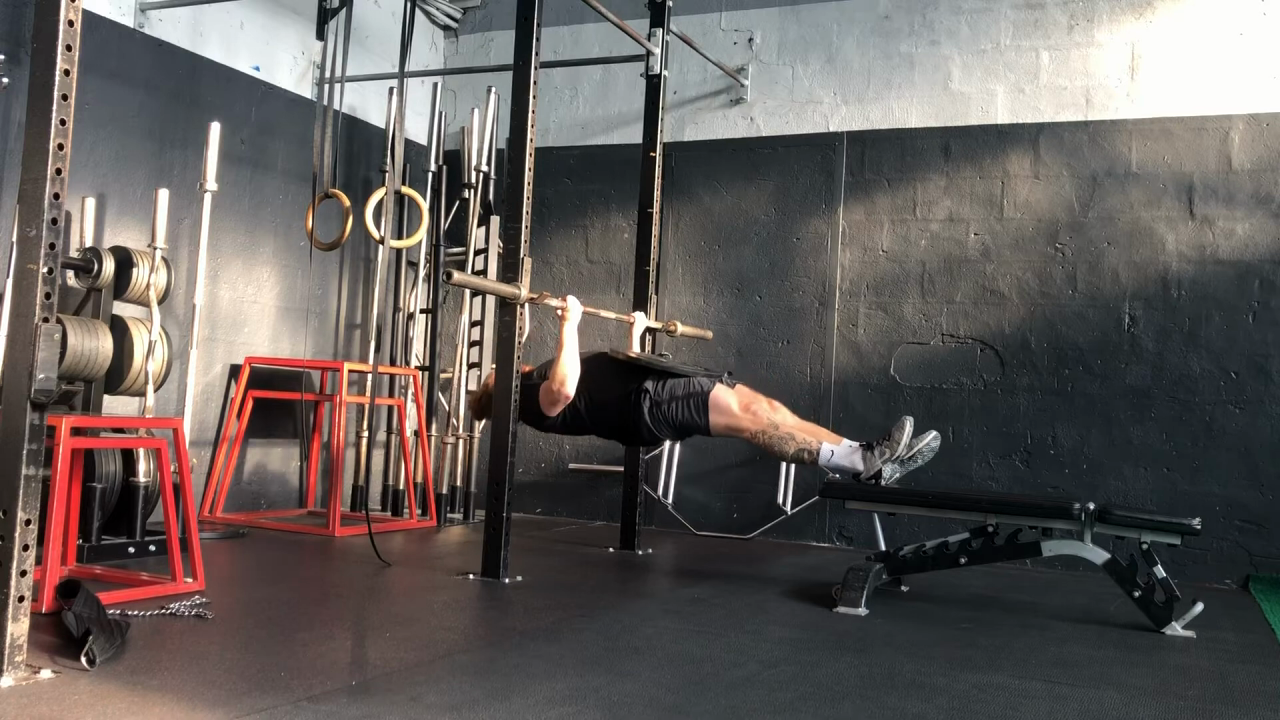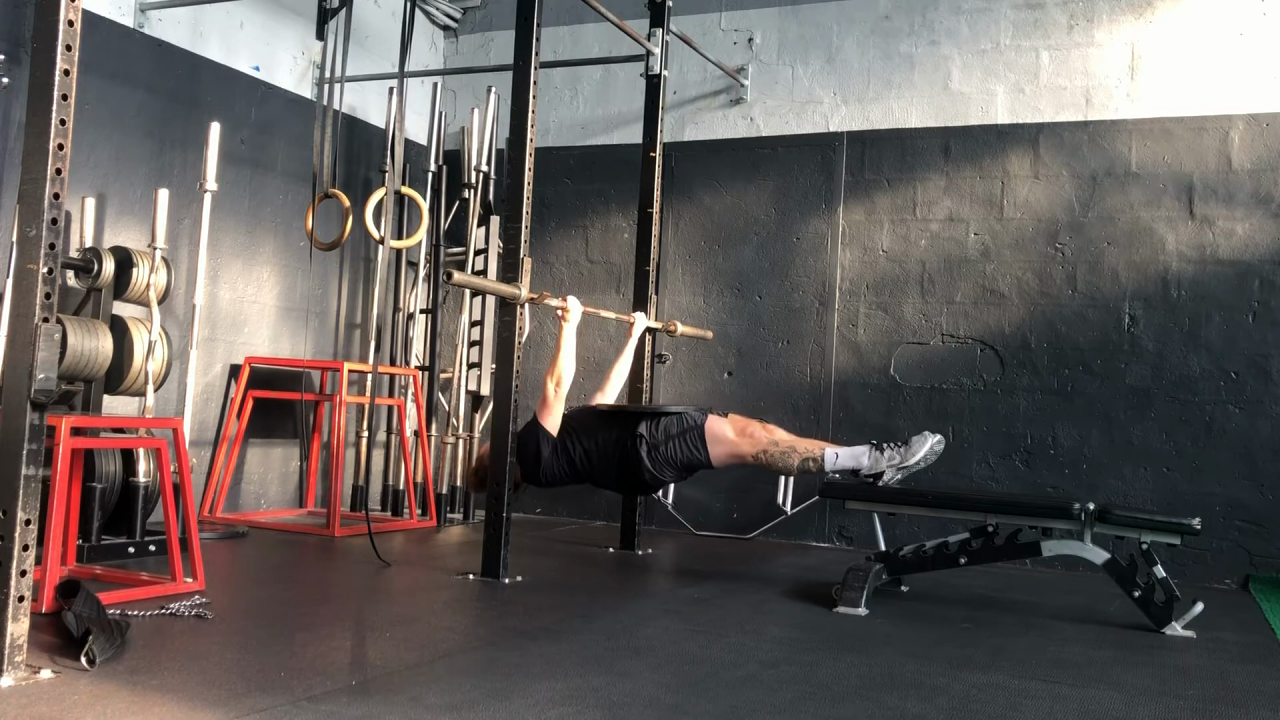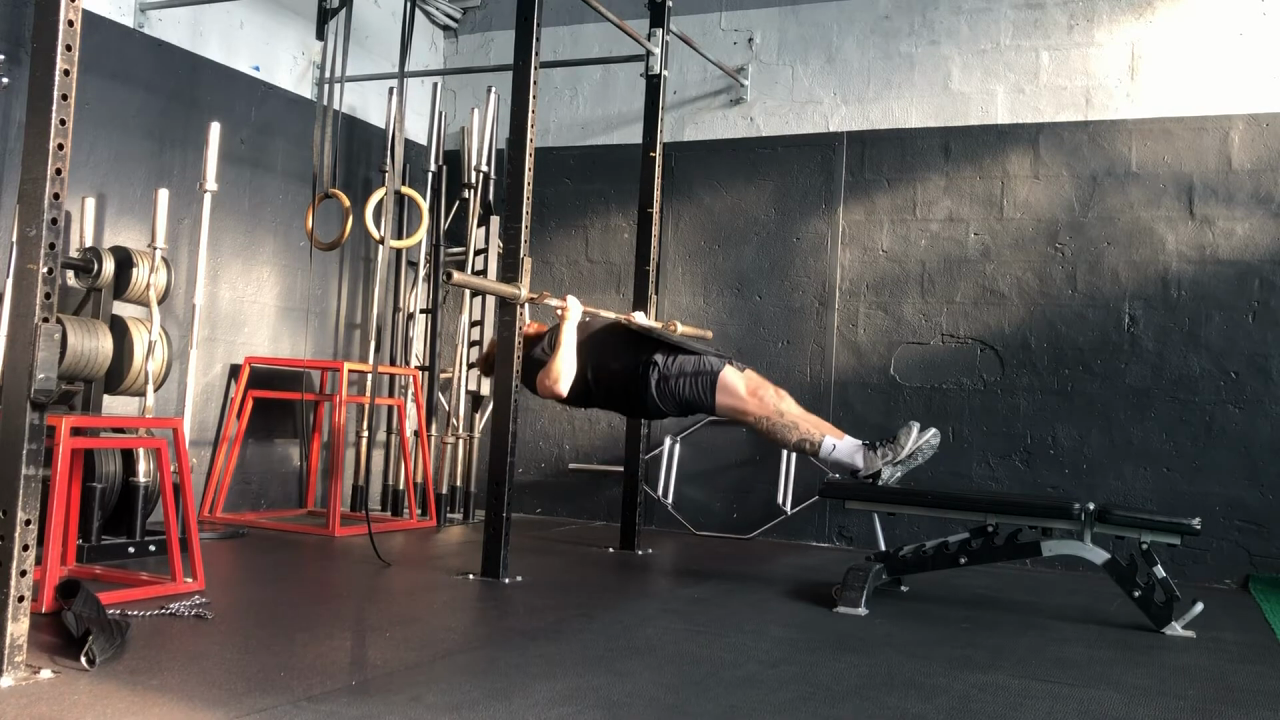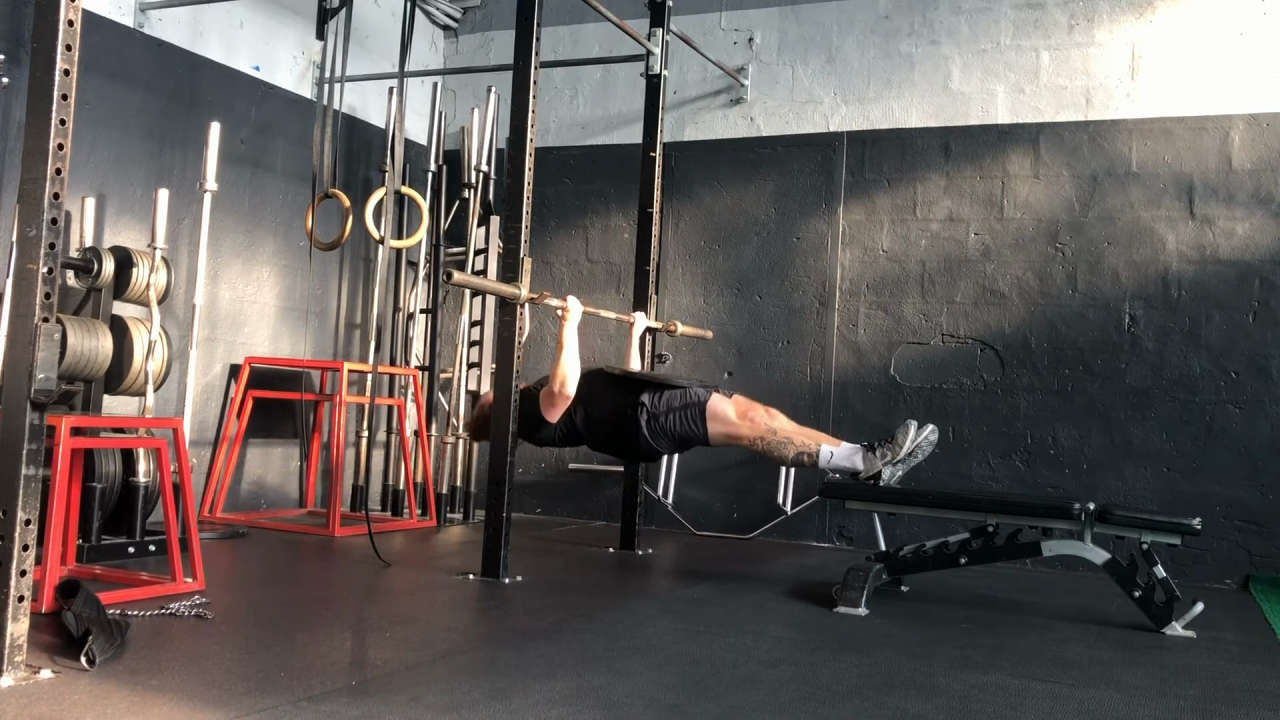
dt=1s
person 1, frame 1
left shoulder: (539, 382)
right shoulder: (532, 400)
right elbow: (564, 389)
left wrist: (635, 334)
right wrist: (568, 324)
left hip: (648, 390)
right hip: (644, 405)
left knee: (764, 407)
right knee: (747, 414)
left ankle: (870, 459)
right ankle: (865, 463)
person 1, frame 2
left shoulder: (554, 440)
right shoulder: (534, 452)
left elbow: (606, 395)
right elbow: (556, 387)
left wrist: (633, 338)
right wrist: (569, 326)
left hip: (643, 435)
right hip: (642, 448)
left knee: (756, 431)
right knee: (747, 439)
left ankle: (874, 461)
right ankle: (873, 461)
person 1, frame 3
left shoulder: (553, 343)
right shoulder: (535, 362)
right elbow: (559, 385)
left wrist: (637, 330)
right wrist: (568, 324)
left hip: (660, 360)
right hip: (652, 375)
left knee: (766, 394)
right knee: (756, 401)
left ankle: (867, 457)
right ankle: (864, 459)
person 1, frame 4
left shoulder: (539, 400)
right shoulder: (531, 416)
left elbow: (627, 383)
right elbow: (564, 390)
left wrist: (635, 335)
right wrist: (569, 325)
left hip: (644, 406)
right hip: (640, 419)
left knee: (756, 412)
right knee: (744, 421)
left ankle: (867, 459)
right ankle: (864, 462)
